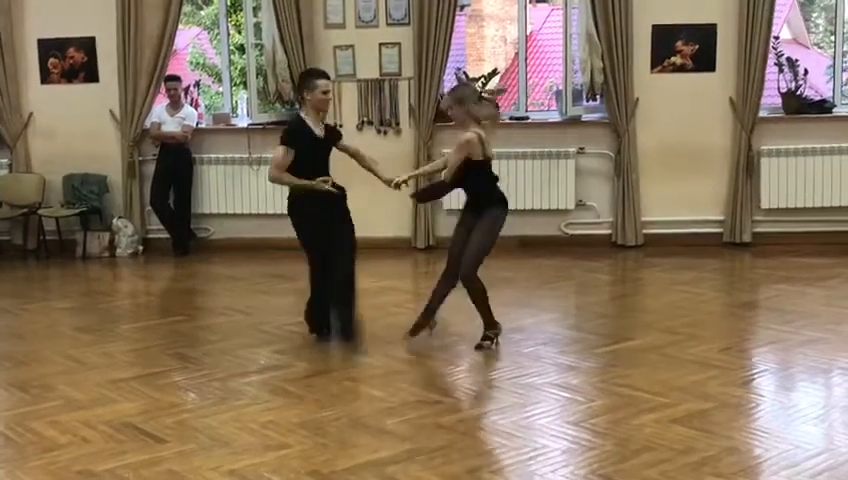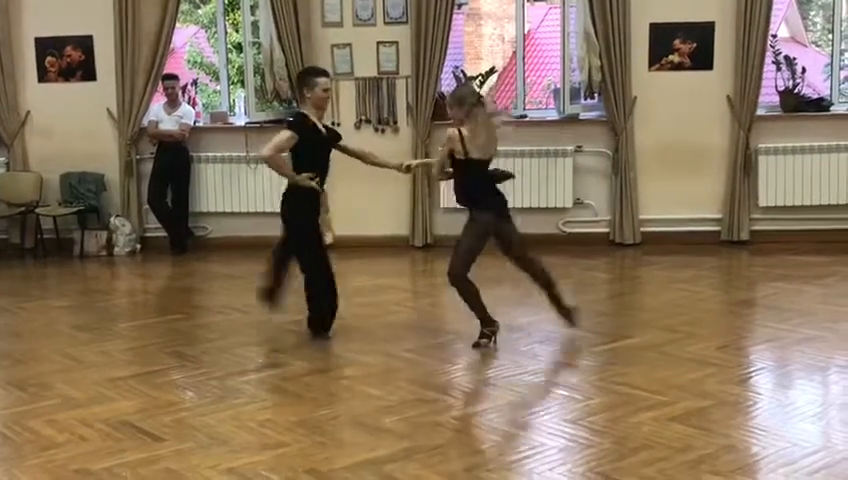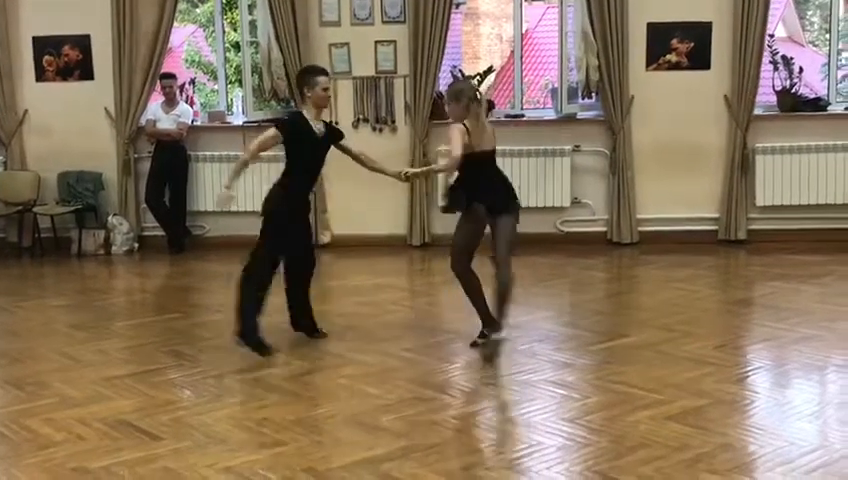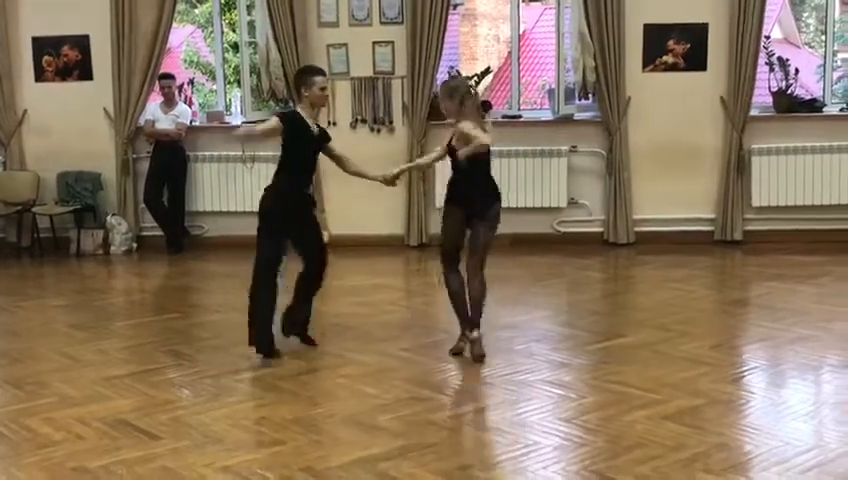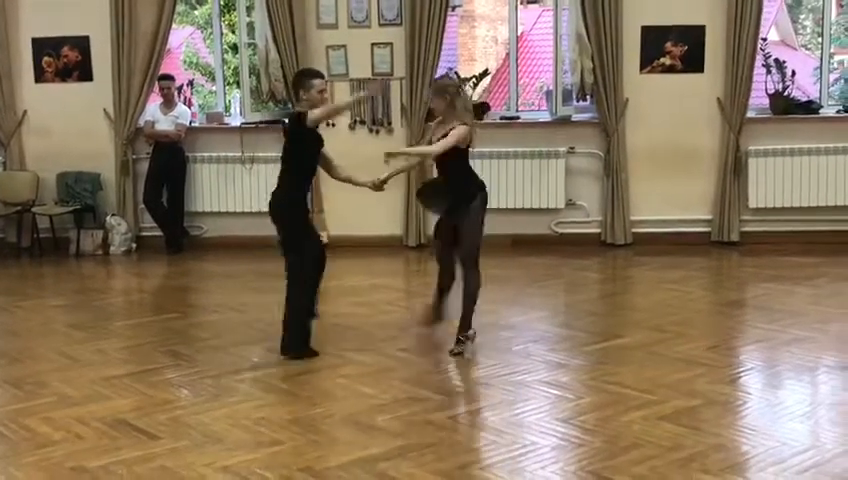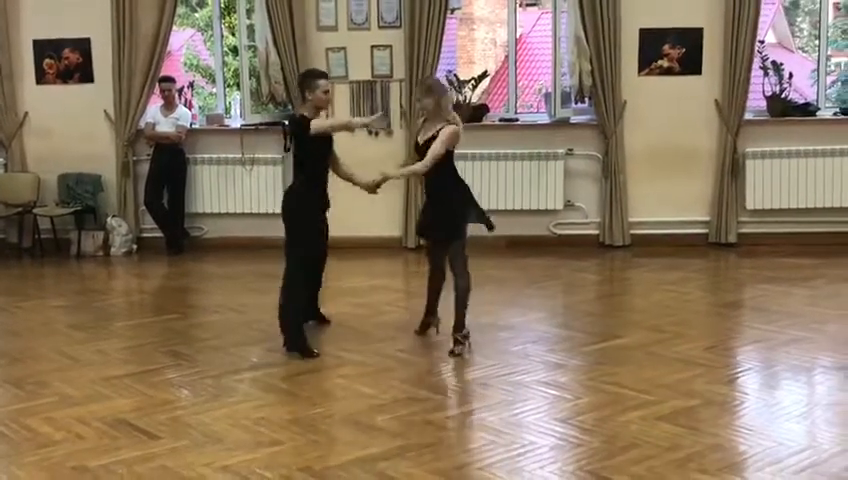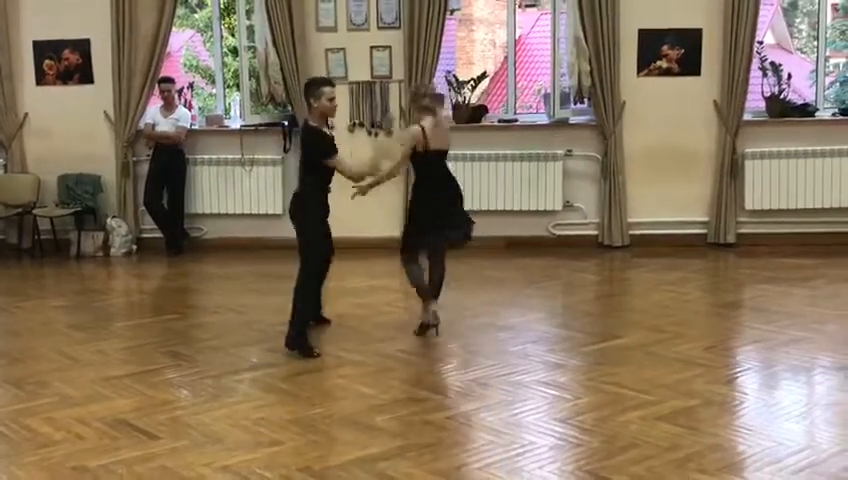
dt=0.2s
person 1, frame 1
left shoulder: (329, 131)
right shoulder: (294, 130)
left elbow: (354, 154)
right elbow: (275, 174)
left wrist: (382, 177)
right wrist: (311, 184)
left hip: (331, 201)
right hip: (304, 205)
left knee: (342, 261)
right knee: (323, 265)
left ankle: (345, 323)
right ankle: (320, 322)
person 1, frame 2
left shoulder: (324, 130)
right shoulder: (300, 124)
left elbow: (357, 153)
right elbow: (268, 154)
left wrist: (394, 166)
right wrist: (296, 179)
left hip: (309, 202)
right hip: (300, 204)
right knee: (317, 265)
right ankle: (319, 322)
person 1, frame 3
left shoulder: (328, 129)
right shoulder: (293, 123)
left elbow: (357, 156)
right elbow: (253, 151)
left wrist: (392, 173)
right wrist: (229, 185)
left hip: (298, 203)
right hip: (286, 204)
left knee: (302, 263)
right knee: (265, 262)
person 1, frame 4
left shoulder: (317, 131)
right shoulder: (291, 120)
left elbow: (343, 162)
right elbow: (263, 129)
left wrist: (377, 177)
right wrist: (249, 130)
left hip: (301, 203)
right hip: (279, 202)
left knee: (315, 262)
right knee: (267, 268)
left ankle: (295, 322)
right ankle: (262, 338)
person 1, frame 5
left shoulder: (312, 132)
right shoulder: (299, 122)
left elbow: (332, 170)
right elbow: (330, 112)
left wrist: (365, 183)
right wrist: (361, 96)
left hip: (295, 204)
right hip: (287, 204)
left knee: (313, 260)
right knee: (303, 267)
right ankle: (294, 342)
person 1, frame 6
left shoulder: (321, 128)
right shoulder: (301, 124)
left elbow: (334, 164)
right elbow: (342, 124)
left wrist: (363, 183)
right wrist: (366, 121)
left hip: (315, 202)
right hip: (301, 203)
left knee: (316, 257)
right knee: (299, 264)
left ankle: (309, 309)
right ankle: (294, 337)
person 1, frame 7
left shoulder: (323, 128)
right shoulder: (315, 137)
left elbow: (333, 163)
right elbow: (350, 172)
left hip: (314, 204)
right hip: (308, 206)
left knee: (321, 256)
right knee: (313, 262)
left ankle: (311, 311)
right ankle: (297, 337)
person 2, frame 1
left shoulder: (468, 138)
right shoulder: (475, 133)
left elbow: (447, 176)
right elbow: (445, 162)
left wrist: (449, 170)
right wrist: (410, 175)
left hip: (490, 208)
right hip: (474, 204)
left knee: (466, 270)
right knee: (453, 264)
left ankle: (491, 327)
right ankle: (428, 315)
person 2, frame 2
left shoulder: (453, 135)
right shoulder: (486, 132)
left elbow: (438, 172)
left wrist: (450, 173)
right wrist: (422, 162)
left hip: (482, 209)
right hip: (493, 204)
left knee: (456, 273)
right knee: (523, 259)
left ankle: (488, 324)
right ankle: (561, 307)
person 2, frame 3
left shoulder: (458, 129)
right shoulder: (487, 126)
left elbow: (456, 161)
left wrist: (431, 170)
right wrist: (420, 171)
left hip: (479, 202)
right hip: (504, 198)
left knee: (460, 263)
right knee: (502, 261)
left ankle: (490, 323)
right ankle: (496, 324)
person 2, frame 4
left shoulder: (464, 128)
right shoulder: (475, 125)
left elbow: (483, 141)
right elbow: (438, 154)
left wrist: (465, 153)
right wrist: (406, 167)
left hip: (461, 200)
right hip: (487, 202)
left knee: (450, 263)
right knee: (475, 268)
left ankle: (469, 329)
right ankle: (471, 329)
person 2, frame 5
left shoulder: (463, 128)
right shoulder: (437, 125)
left elbow: (433, 151)
right elbow: (423, 158)
left wrist: (399, 152)
right wrist: (390, 175)
left hip: (469, 198)
right hip: (453, 197)
left knee: (468, 262)
right knee: (444, 257)
left ankle: (465, 330)
right ankle: (438, 306)
person 2, frame 6
left shoulder: (450, 129)
right shoulder: (425, 125)
left elbow: (424, 166)
right elbow: (420, 163)
left wrist: (393, 174)
right wrist: (386, 178)
left hip: (453, 199)
right hip: (436, 198)
left knee: (457, 264)
right knee: (435, 261)
left ankle: (460, 330)
right ankle: (430, 316)
person 2, frame 7
left shoulder: (414, 131)
right shoulder: (443, 125)
left elbow: (395, 170)
left wrist: (368, 185)
left hip: (428, 197)
right hip: (447, 195)
left knee: (410, 255)
right knee: (436, 257)
left ankle: (428, 306)
right ankle: (428, 312)
person 3, frame 1
left shoulder: (190, 112)
right shoulder: (158, 110)
left elbow: (184, 138)
right elbow: (153, 134)
left wrist: (163, 136)
right wrist: (174, 134)
left hip: (181, 156)
right hip: (164, 156)
left knee: (182, 200)
right knee: (157, 200)
left ankle: (181, 241)
right ankle: (183, 234)
person 3, frame 2
left shoulder: (187, 110)
right shoulder: (156, 108)
left elbow: (182, 136)
right elbow: (150, 132)
left wrist: (160, 134)
right wrist: (172, 132)
left hip: (179, 154)
right hip: (162, 154)
left knee: (179, 199)
right knee: (154, 198)
left ankle: (179, 239)
right ankle: (180, 233)
person 3, frame 3
left shoulder: (185, 109)
right shoulder: (153, 107)
left elbow: (179, 135)
right elbow: (148, 131)
left wrist: (158, 134)
right wrist: (169, 131)
left hip: (177, 153)
right hip: (159, 153)
left knee: (177, 198)
right knee: (152, 197)
left ankle: (176, 238)
right ankle: (178, 231)
person 3, frame 4
left shoulder: (184, 109)
right shoulder: (152, 107)
left elbow: (178, 135)
right elbow: (147, 131)
left wrist: (157, 134)
right wrist: (168, 132)
left hip: (175, 154)
right hip: (158, 153)
left knee: (176, 198)
right knee: (150, 197)
left ankle: (175, 238)
right ankle: (176, 231)
person 3, frame 5
left shoulder: (183, 110)
right shoulder: (152, 108)
left elbow: (178, 136)
right elbow: (146, 132)
left wrist: (156, 135)
right wrist: (168, 132)
left hip: (175, 155)
right hip: (158, 154)
left knee: (175, 198)
right knee: (150, 198)
left ankle: (174, 238)
right ankle: (176, 232)
person 3, frame 6
left shoulder: (184, 112)
right shoulder: (153, 110)
left elbow: (178, 138)
right elbow: (147, 134)
left wrist: (157, 136)
right wrist: (168, 134)
left hip: (175, 156)
right hip: (158, 156)
left knee: (175, 200)
right knee: (150, 199)
left ankle: (175, 240)
right ankle: (176, 233)
person 3, frame 7
left shoulder: (183, 113)
right shoulder: (153, 111)
left elbow: (178, 138)
right elbow: (146, 134)
left wrist: (156, 138)
right wrist: (168, 134)
left hip: (175, 157)
right hip: (158, 157)
left knee: (175, 200)
right knee: (150, 200)
left ankle: (174, 240)
right ankle: (176, 234)
